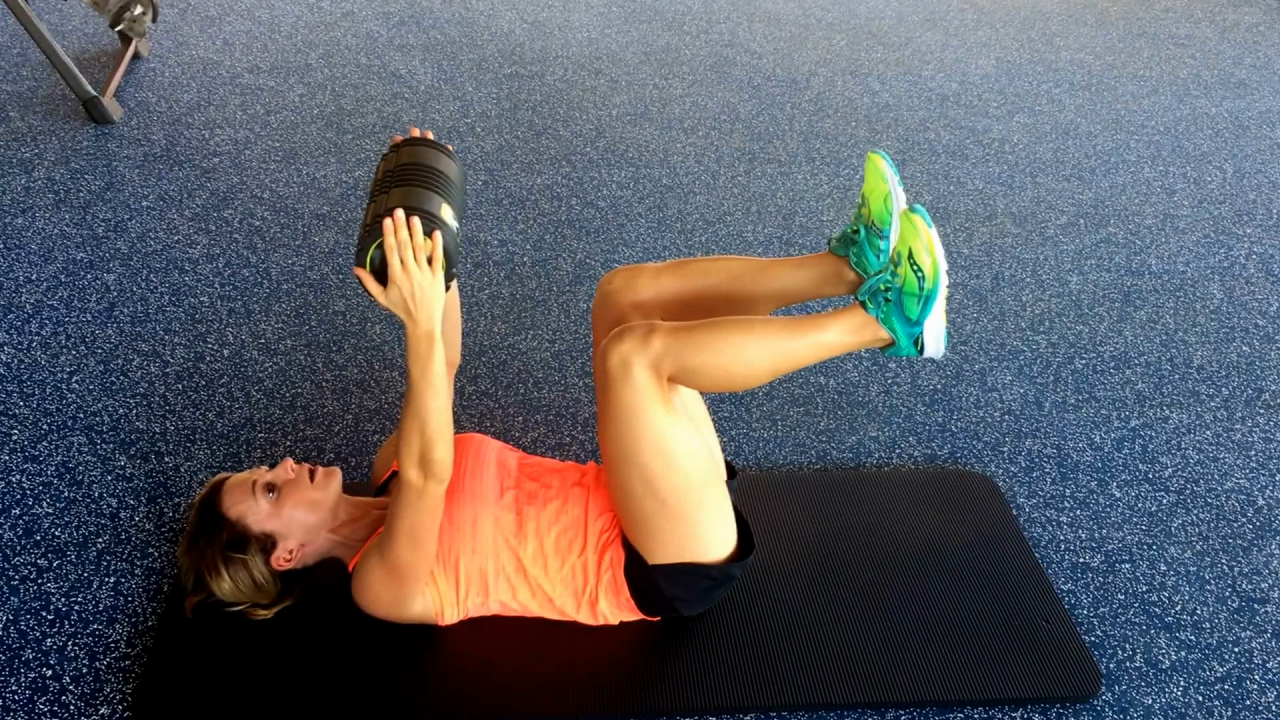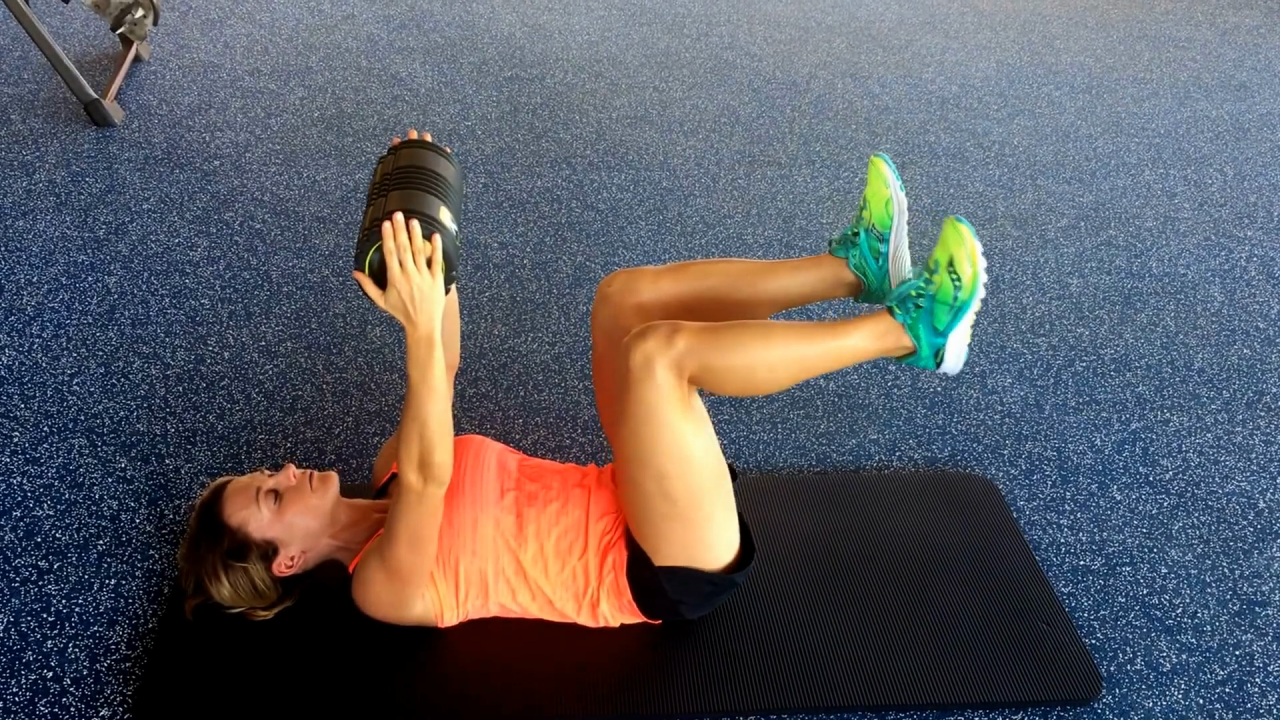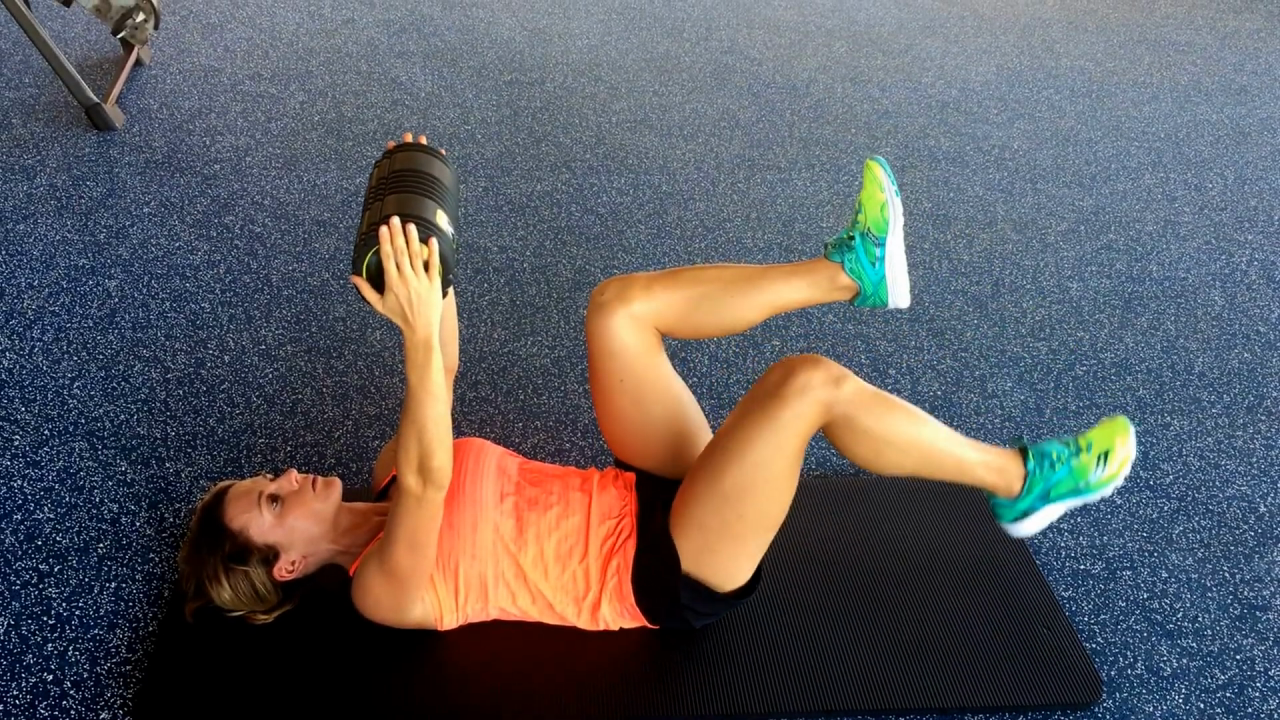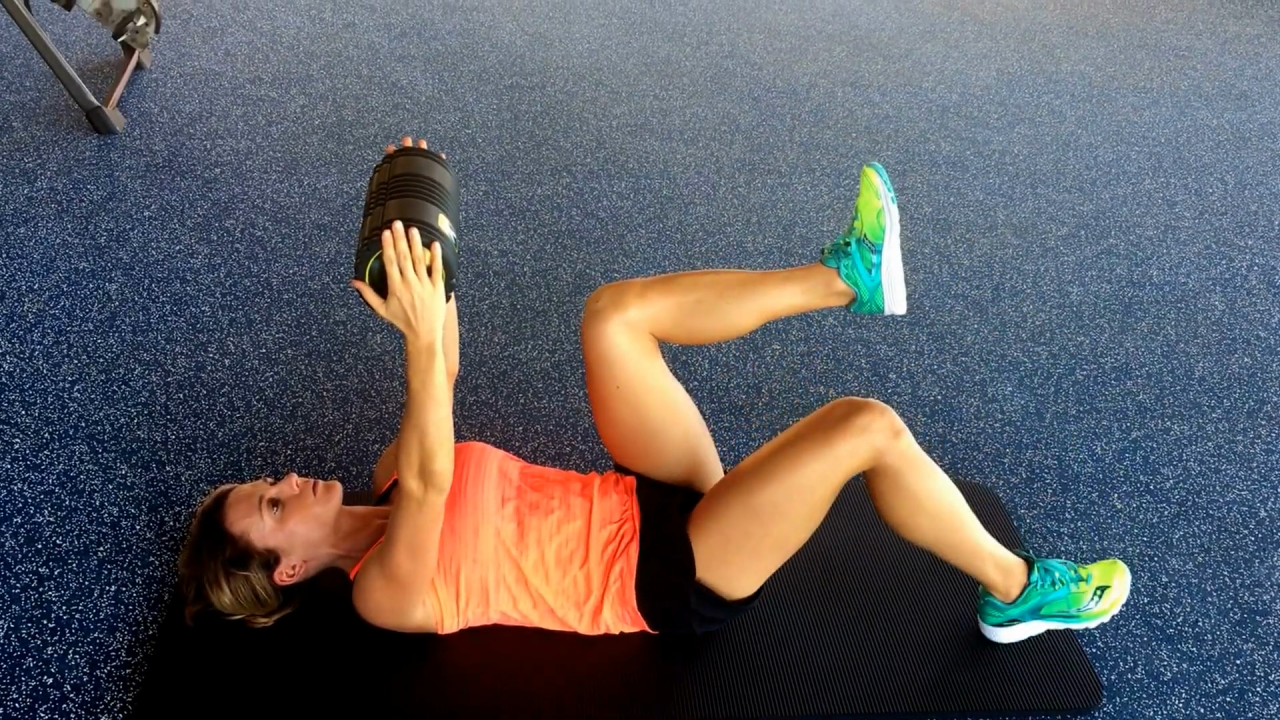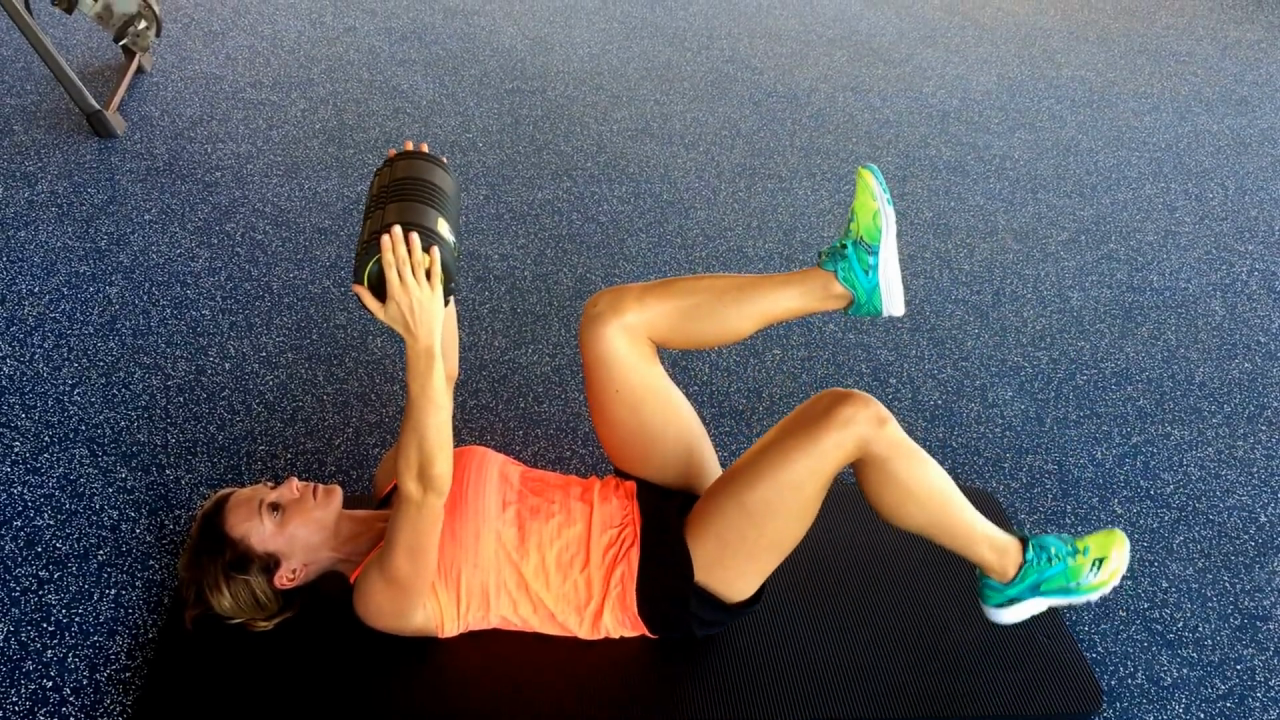
dt=0.7s
person 1, frame 1
left shoulder: (387, 481)
right shoulder: (385, 582)
left elbow: (443, 368)
right elbow: (431, 471)
left wrist: (433, 254)
right wrist: (419, 322)
left hip: (629, 508)
right hip: (671, 568)
left knee: (626, 292)
right knee: (635, 349)
left ankle: (850, 263)
right ankle: (883, 322)
person 1, frame 2
left shoulder: (391, 482)
right shoulder: (386, 585)
left elbow: (441, 370)
right elbow: (432, 474)
left wrist: (429, 266)
right wrist: (418, 324)
left hip: (632, 506)
right hip: (671, 571)
left knee: (626, 295)
right knee: (656, 350)
left ankle: (856, 267)
right ankle: (908, 330)
person 1, frame 3
left shoulder: (386, 487)
right shoulder: (387, 587)
left elbow: (442, 375)
right elbow: (434, 477)
left wrist: (427, 252)
right wrist: (416, 327)
left hip: (645, 502)
right hip: (670, 573)
left knee: (620, 303)
right knee: (810, 382)
left ankle: (853, 272)
right ankle: (1022, 480)
person 1, frame 4
left shoulder: (385, 492)
right shoulder: (388, 591)
left elbow: (440, 381)
right elbow: (435, 481)
left wrist: (427, 264)
right wrist: (419, 332)
left hip: (651, 502)
right hip: (675, 575)
left knee: (616, 311)
right knee: (868, 427)
left ankle: (847, 279)
right ankle: (1016, 590)
person 1, frame 5
left shoulder: (389, 495)
right shoulder: (390, 594)
left elbow: (439, 388)
right elbow: (434, 481)
left wrist: (427, 264)
right wrist: (419, 336)
left hip: (653, 511)
right hip: (675, 580)
left knee: (614, 316)
right knee: (849, 416)
left ankle: (846, 282)
right ankle: (1016, 571)
